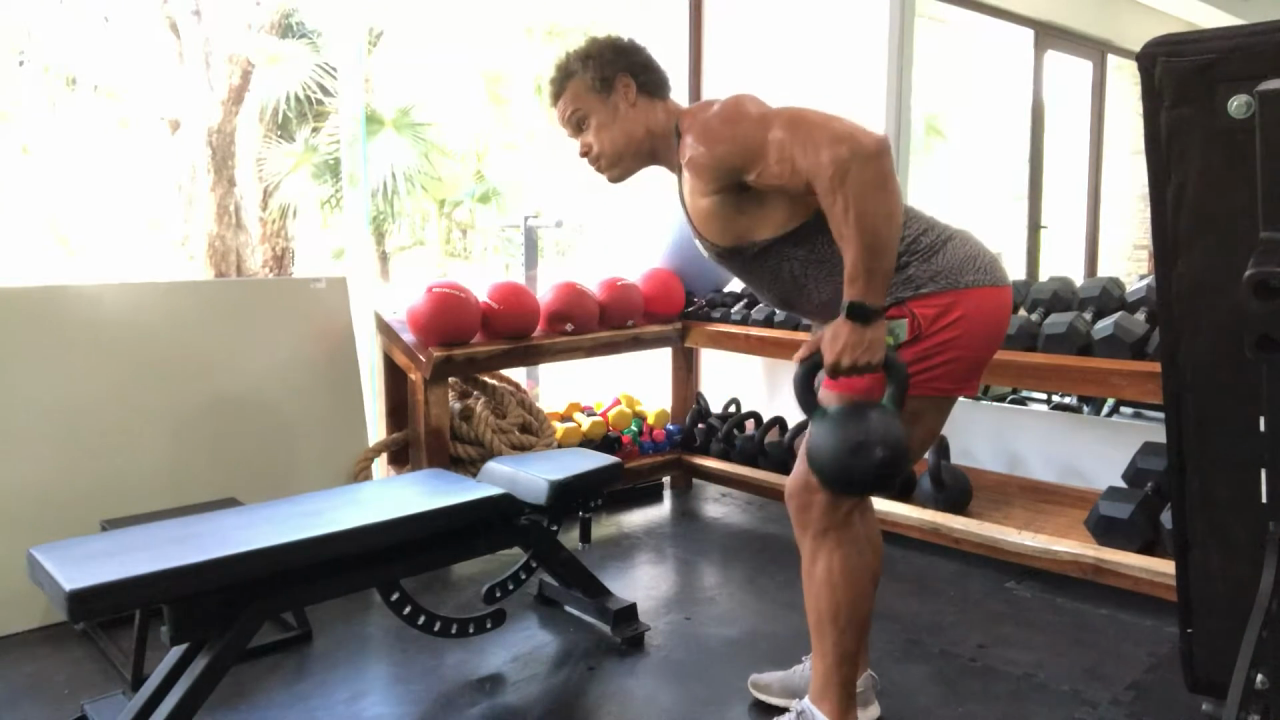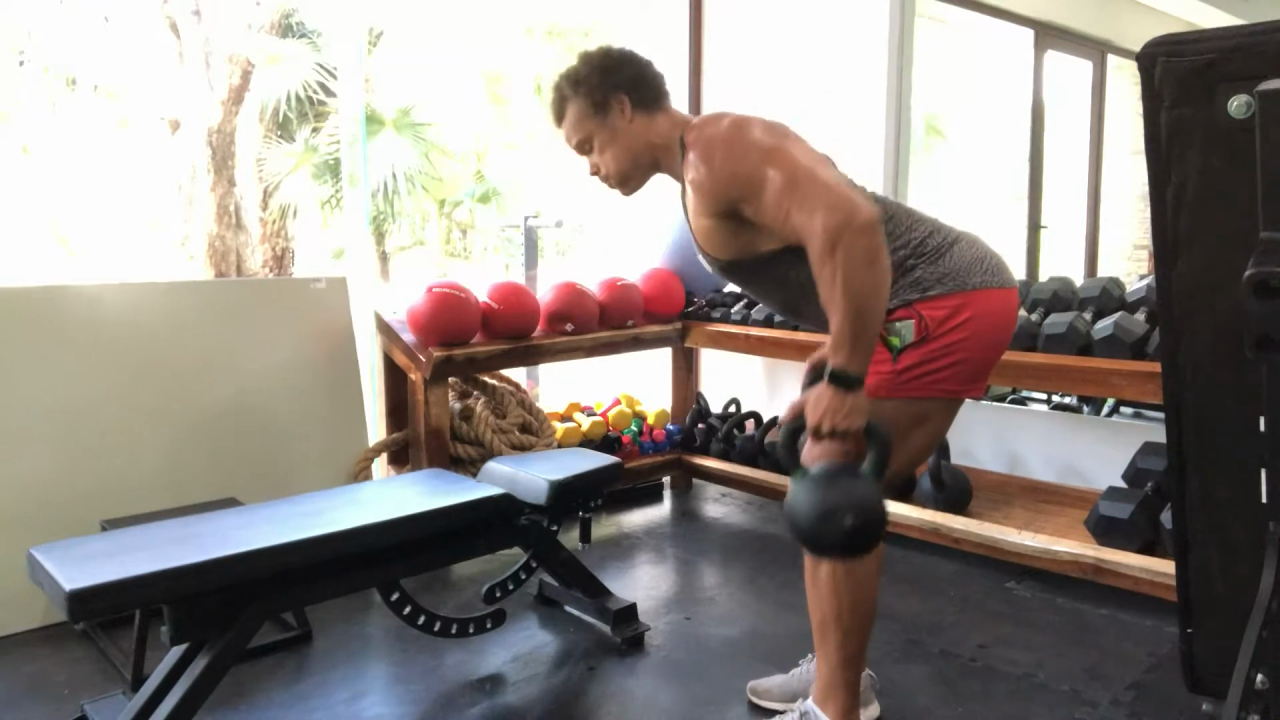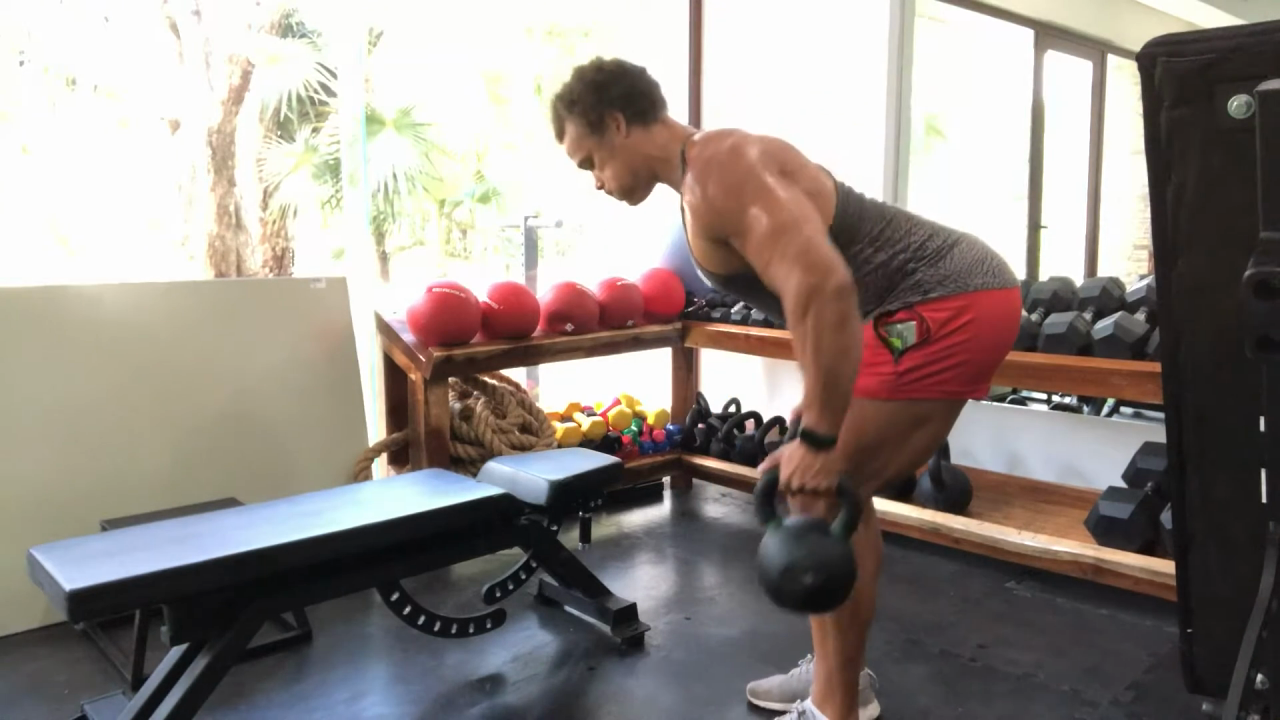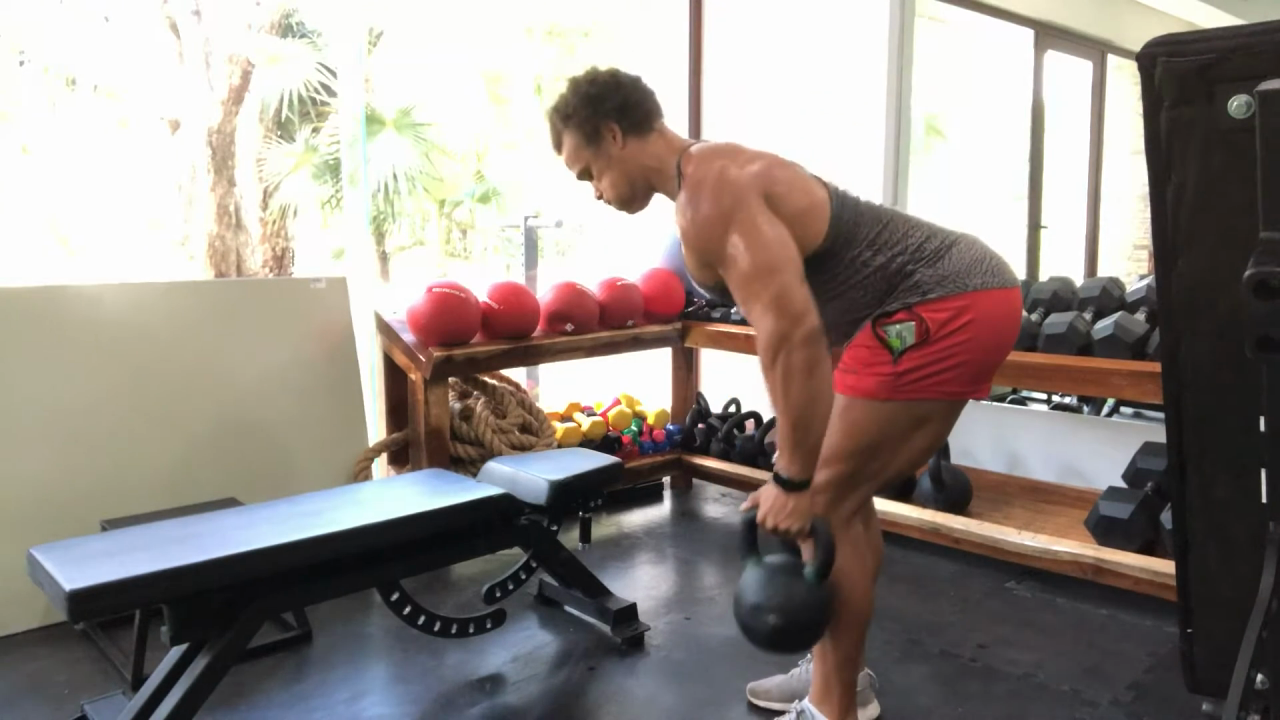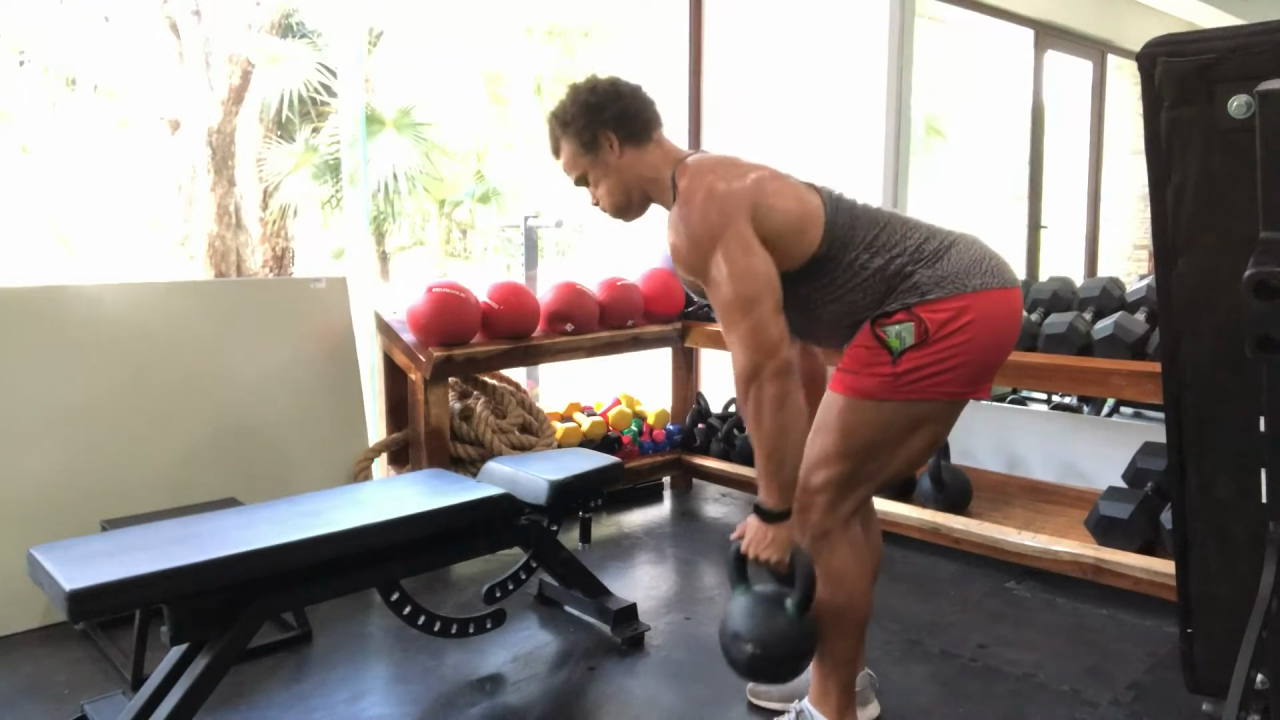
dt=0.2s
person 1, frame 1
left shoulder: (713, 138)
right shoulder: (703, 163)
left elbow: (859, 152)
left wrist: (860, 314)
right wrist: (847, 318)
left hip: (933, 301)
right hip: (952, 291)
left knee: (818, 499)
right knee: (836, 493)
person 1, frame 2
left shoulder: (717, 156)
right shoulder: (708, 168)
left elbow: (850, 224)
left wrist: (845, 383)
right wrist: (835, 360)
left hip: (941, 304)
right hip: (956, 292)
person 1, frame 3
left shoulder: (714, 177)
right shoulder: (714, 169)
left elbow: (823, 286)
right elbow: (816, 286)
left wrist: (817, 441)
right wrist: (818, 415)
left hip: (943, 307)
right hip: (963, 294)
left knee: (821, 502)
right knee: (836, 494)
person 1, frame 4
left shoulder: (707, 196)
right shoulder: (714, 176)
left elbow: (793, 332)
right elbow: (796, 322)
left wrist: (792, 482)
right wrist: (805, 454)
left hip: (943, 308)
right hip: (965, 294)
left knee: (824, 502)
right knee: (839, 492)
person 1, frame 5
left shoulder: (698, 213)
right shoulder: (713, 188)
left elbow: (765, 365)
right elbow: (791, 341)
left wrist: (773, 513)
right wrist: (820, 444)
left hip: (945, 309)
right hip: (968, 292)
left knee: (821, 501)
right knee: (837, 491)
